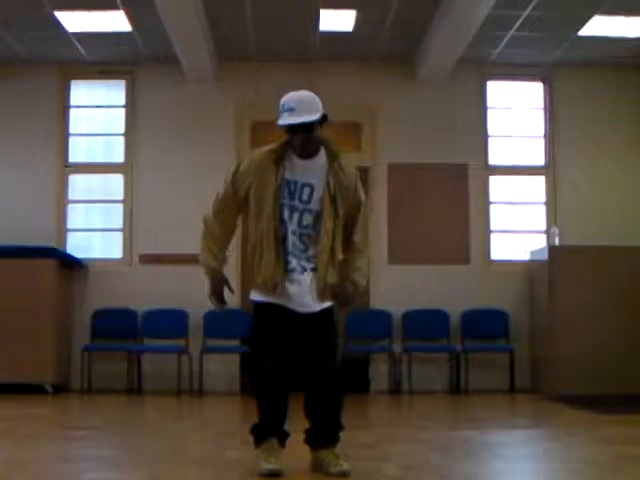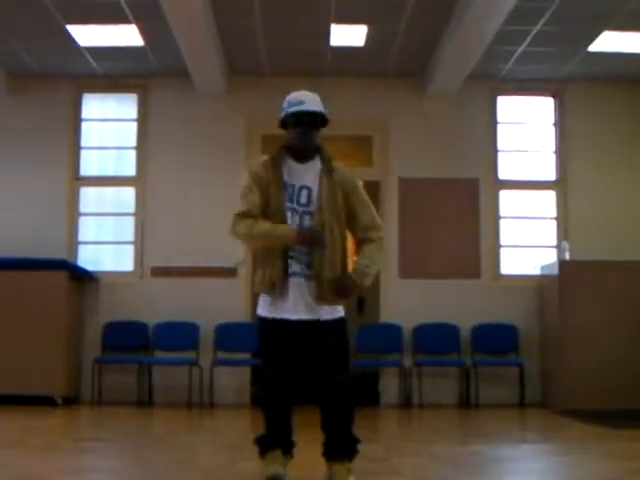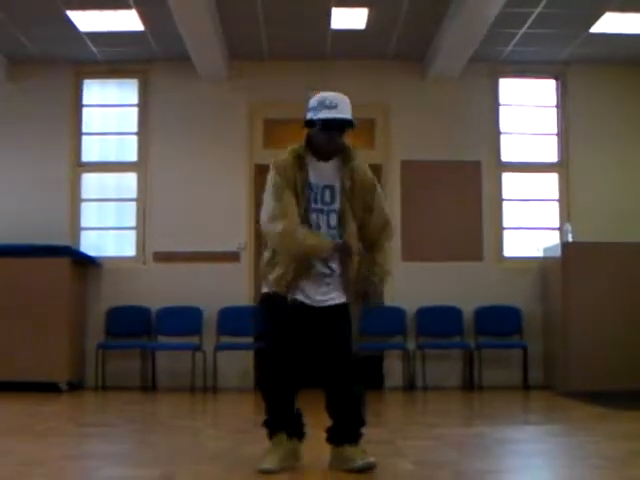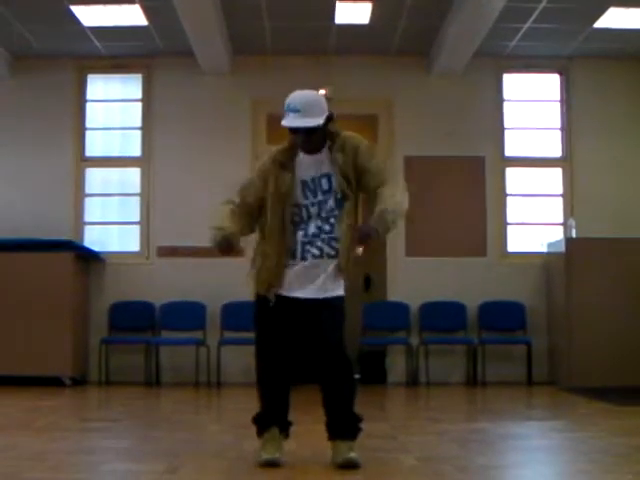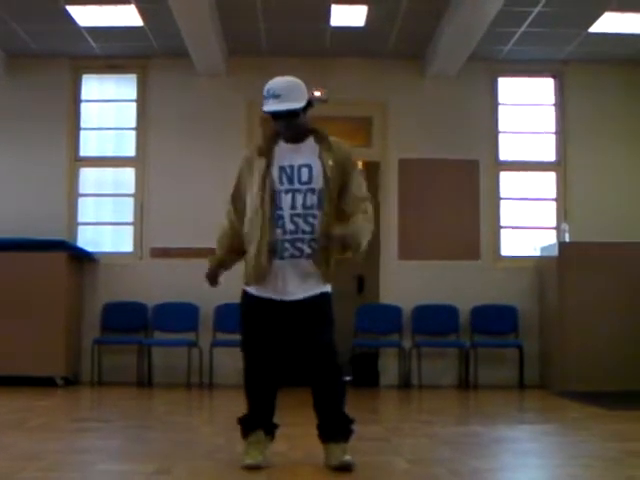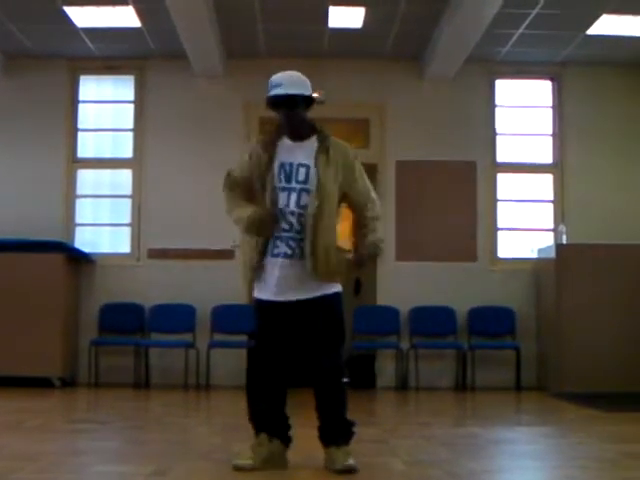
dt=0.7s
person 1, frame 1
left shoulder: (342, 173)
right shoulder: (259, 166)
left elbow: (356, 232)
right elbow: (222, 214)
left wrist: (354, 279)
right wrist: (214, 269)
left hip: (319, 297)
right hip: (271, 294)
left knee: (325, 377)
right knee: (270, 375)
left ankle: (324, 448)
right ankle: (270, 447)
person 1, frame 2
left shoulder: (340, 179)
right shoulder: (264, 171)
left elbow: (371, 233)
right elbow: (242, 222)
left wrist: (359, 277)
right wrist: (290, 236)
left hip: (326, 306)
right hip: (277, 304)
left knee: (336, 389)
right knee: (276, 389)
person 1, frame 3
left shoulder: (358, 173)
right shoulder: (286, 167)
left elbow: (378, 230)
right elbow: (277, 223)
left wrist: (373, 278)
right wrist: (324, 247)
left hip: (334, 293)
right hip: (285, 289)
left knee: (342, 370)
right knee: (280, 367)
left ankle: (346, 445)
right ankle: (284, 443)
person 1, frame 4
left shoulder: (352, 151)
right shoulder: (275, 165)
left elbow: (390, 187)
right elbow: (243, 205)
left wrist: (380, 219)
right wrist: (227, 231)
left hip: (328, 285)
right hip: (277, 285)
left knee: (334, 361)
right knee: (272, 364)
left ankle: (343, 439)
right ankle: (272, 435)
person 1, frame 5
left shoulder: (336, 154)
right shoulder: (257, 159)
left elbow: (358, 202)
right elbow: (237, 216)
left wrist: (354, 233)
right wrist: (219, 258)
left hip: (312, 282)
right hip: (263, 282)
left knee: (324, 363)
right knee: (260, 366)
left ankle: (335, 440)
right ankle: (258, 438)
person 1, frame 6
left shoulder: (337, 154)
right shoulder: (262, 152)
left elbow: (364, 203)
right elbow: (234, 188)
left wrist: (369, 241)
right wrist: (249, 217)
left hip: (320, 282)
right hip: (270, 283)
left knee: (327, 369)
right knee: (264, 369)
left ankle: (337, 445)
right ankle: (269, 442)
